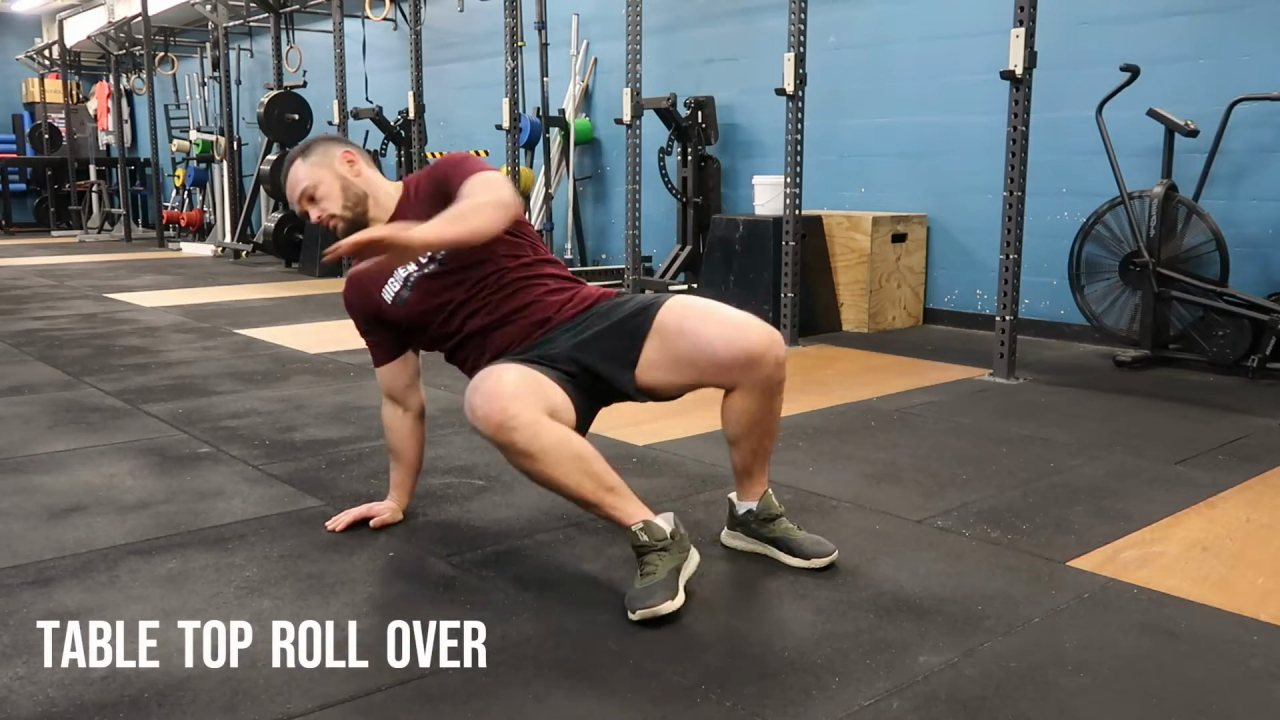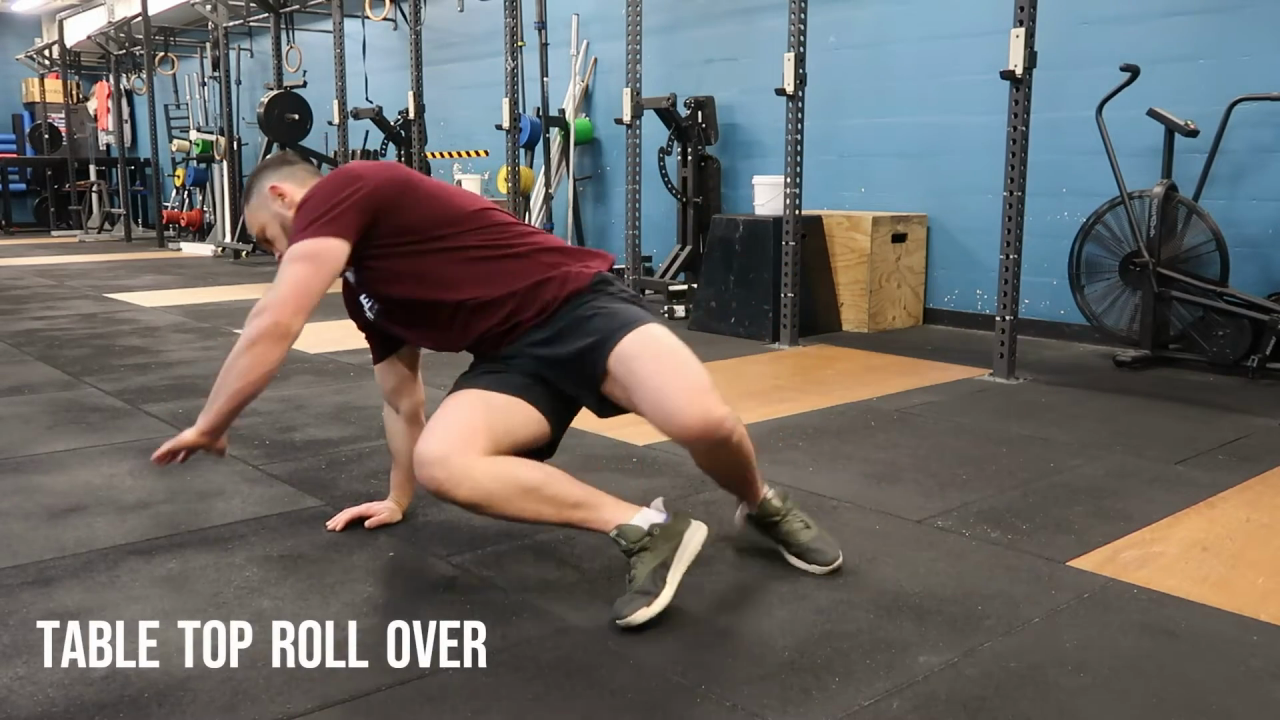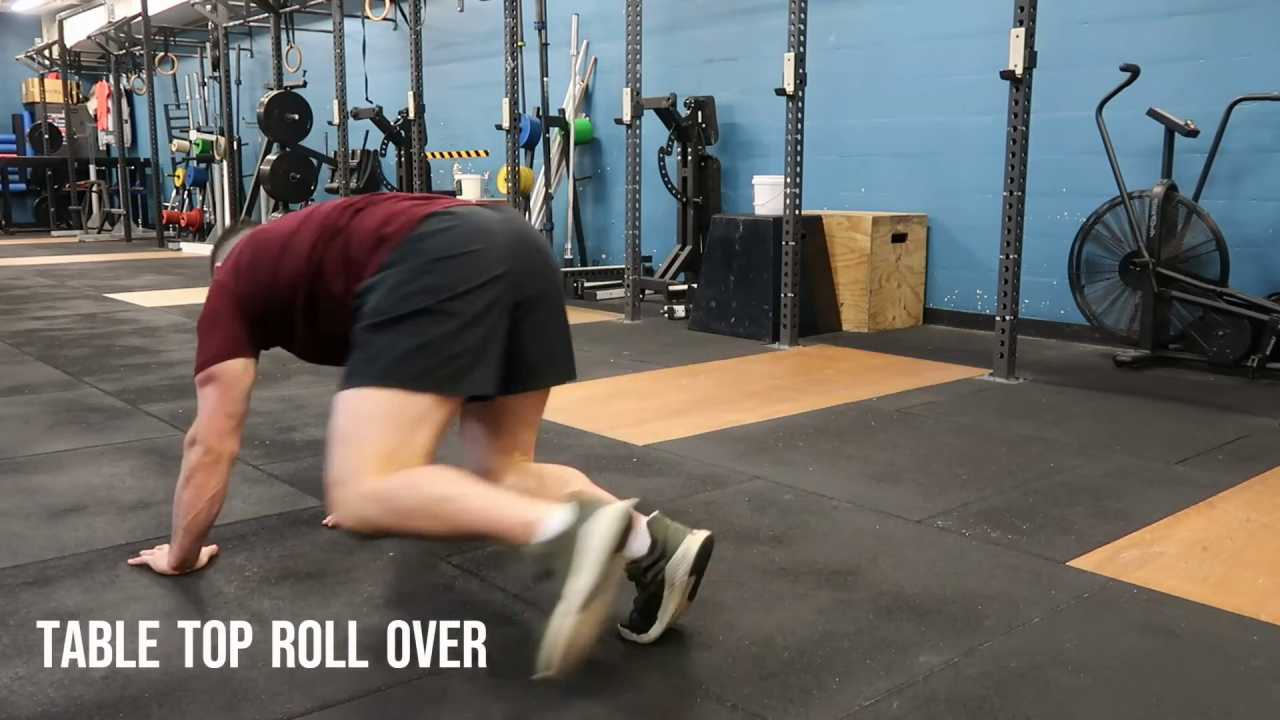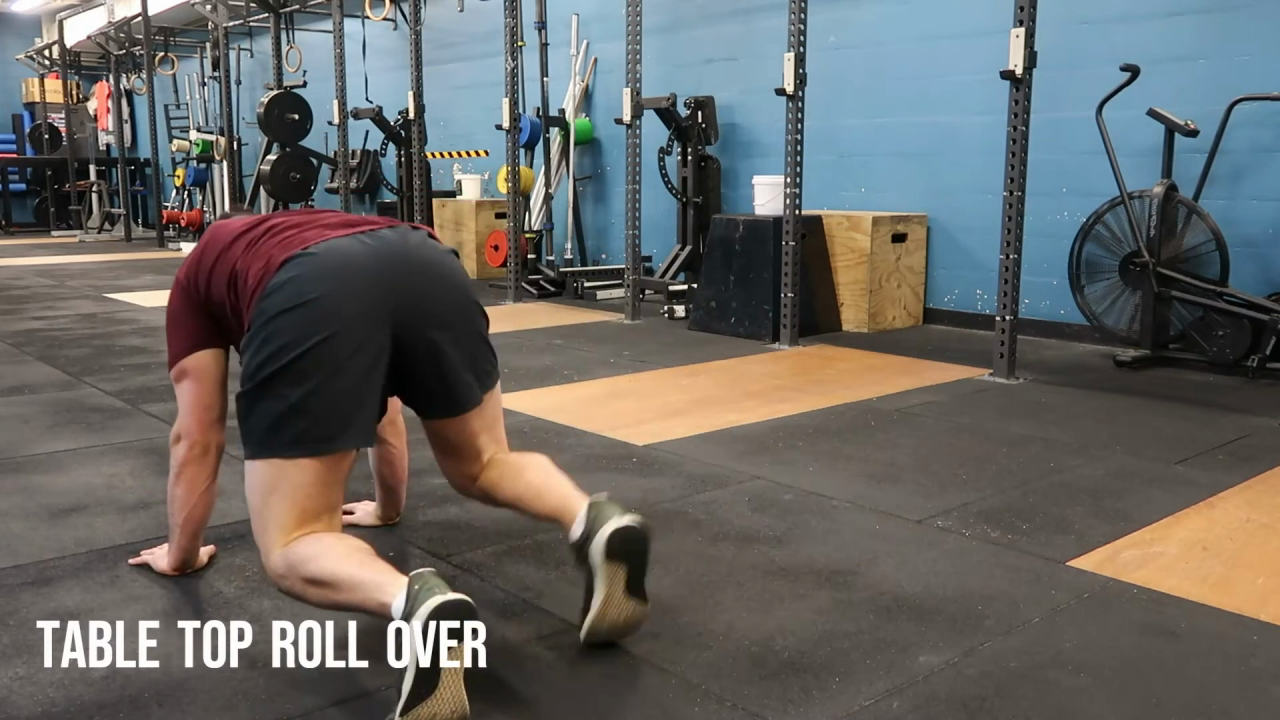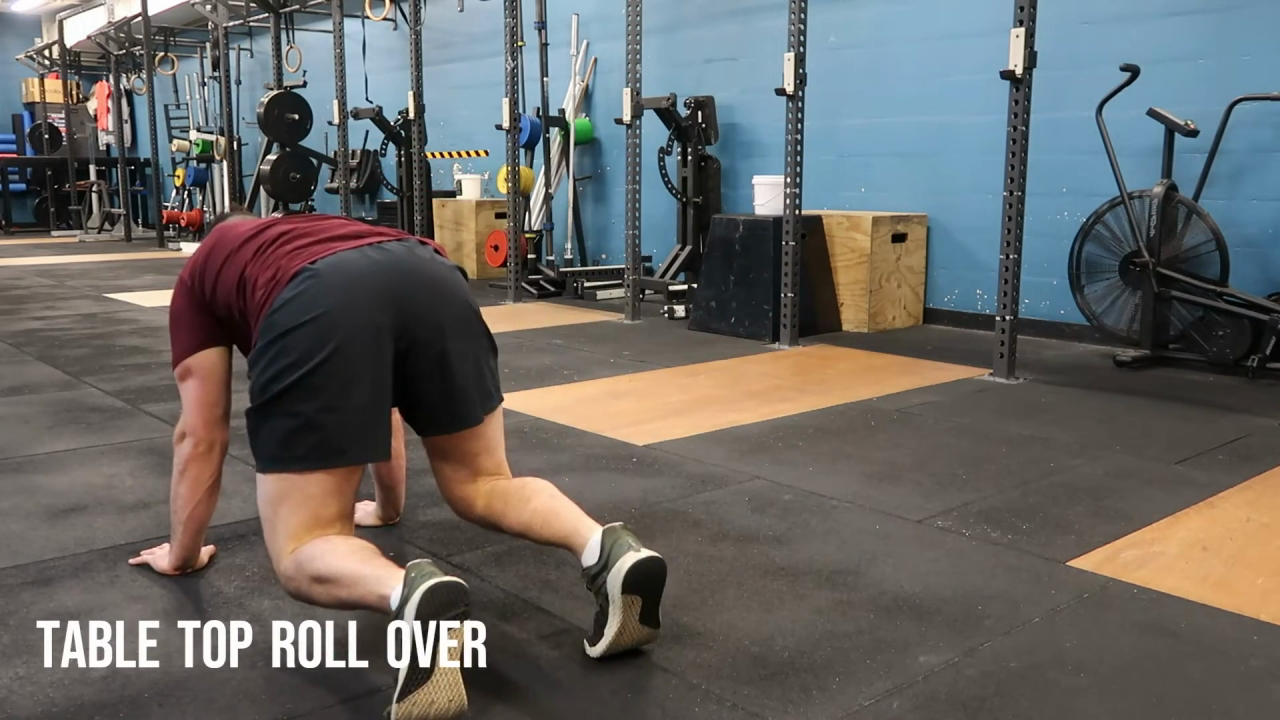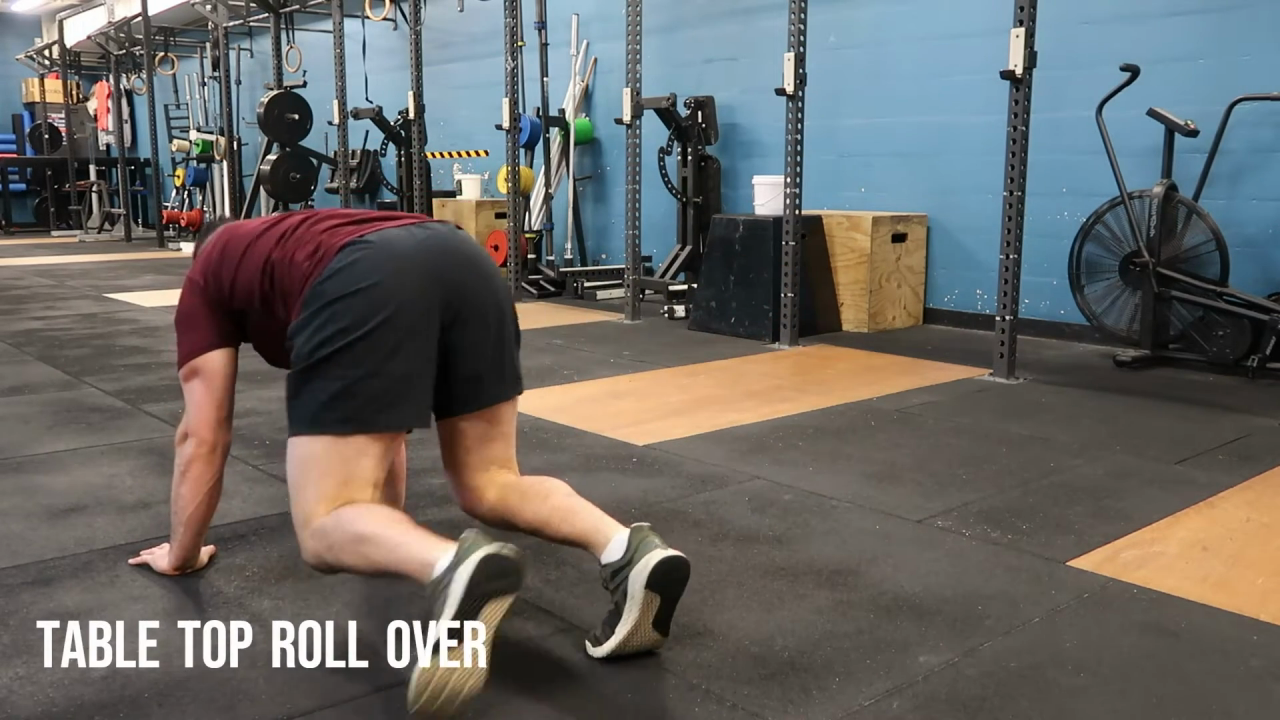
dt=0.5s
person 1, frame 1
left shoulder: (448, 177)
right shoulder: (364, 287)
left elbow: (494, 203)
right elbow: (402, 399)
left wrist: (420, 236)
right wrist: (397, 500)
left hip: (594, 318)
right hip: (523, 368)
left knee: (757, 347)
right knee: (494, 401)
left ankle: (753, 514)
right ankle: (650, 535)
person 1, frame 2
left shoulder: (342, 191)
right shoulder: (365, 282)
left elbow: (271, 331)
right elbow: (404, 399)
left wrist: (208, 427)
right wrist: (397, 498)
left hip: (576, 299)
right hip: (516, 346)
left knee: (698, 420)
right knee: (439, 464)
left ankle: (762, 508)
right ankle: (642, 527)
person 1, frame 3
left shoulder: (237, 280)
left elbow: (211, 445)
right elbow: (392, 398)
left wrist: (181, 553)
left hip: (439, 262)
right hip: (511, 240)
left knee: (361, 498)
right knee: (502, 474)
left ankle: (573, 530)
right ankle: (648, 538)
person 1, frame 4
left shoulder: (199, 274)
left elbow: (197, 438)
right elbow: (381, 402)
left wrist: (182, 552)
right wrist: (388, 506)
left hip: (311, 299)
left knee: (291, 548)
right knee: (486, 466)
left ankle: (416, 604)
right ankle: (596, 524)
person 1, frame 5
left shoulder: (200, 273)
left elbow: (201, 436)
right elbow: (380, 401)
left wrist: (182, 552)
right wrist: (388, 506)
left hip: (319, 312)
left knee: (303, 555)
right knee: (484, 489)
left ankle: (412, 595)
right ankle: (608, 551)
person 1, frame 6
left shoulder: (209, 274)
left elbow: (202, 437)
right elbow: (374, 398)
left wrist: (181, 551)
right wrist: (393, 503)
left hip: (369, 292)
left knee: (329, 530)
right knee: (490, 489)
left ankle: (456, 568)
right ankle: (628, 552)
